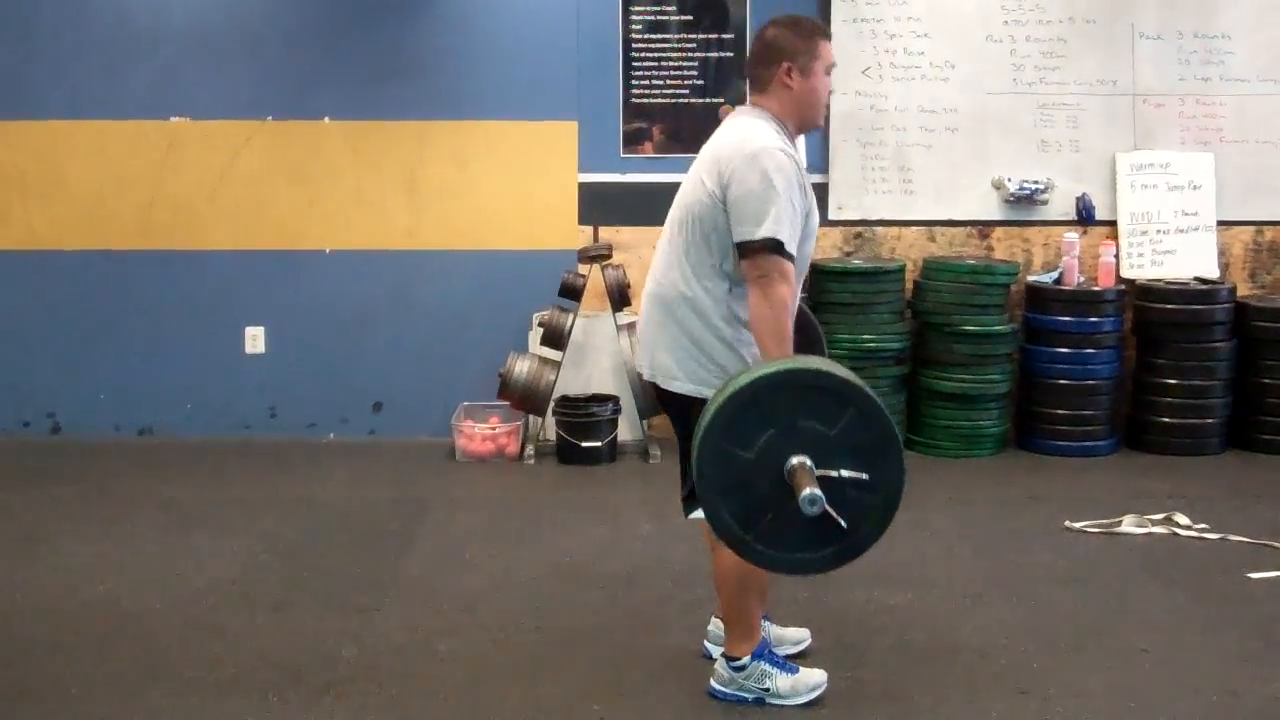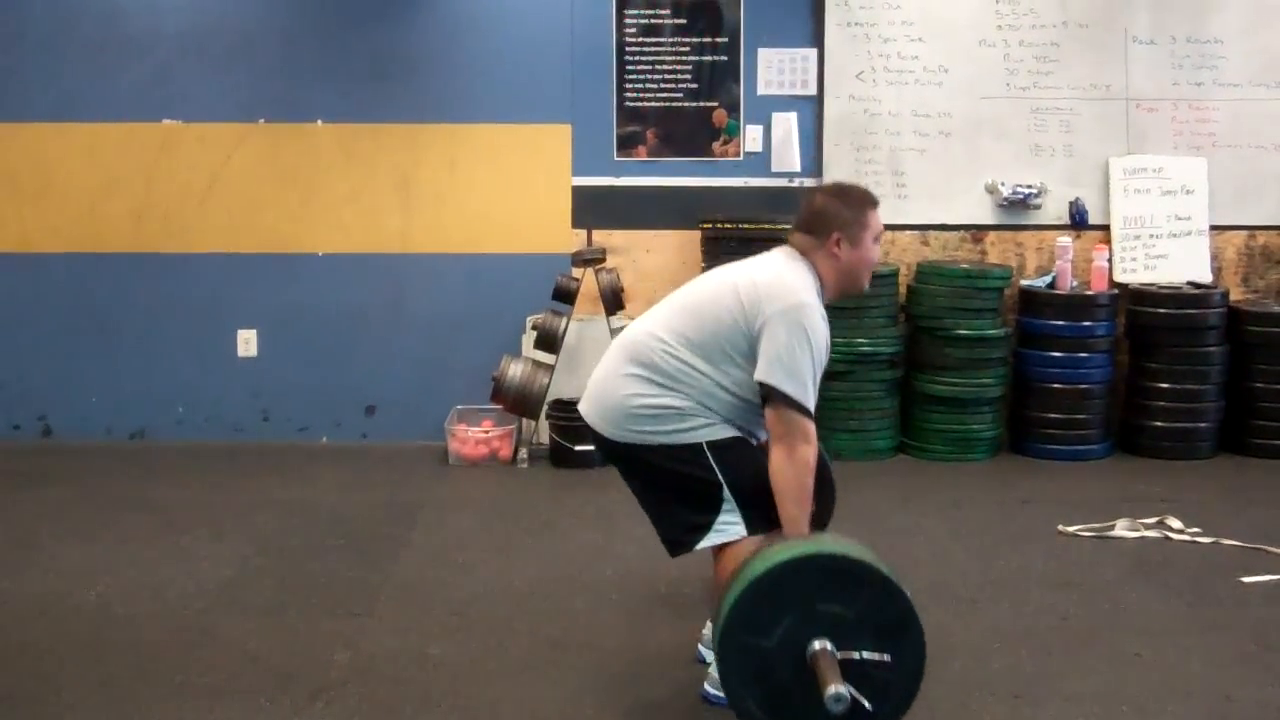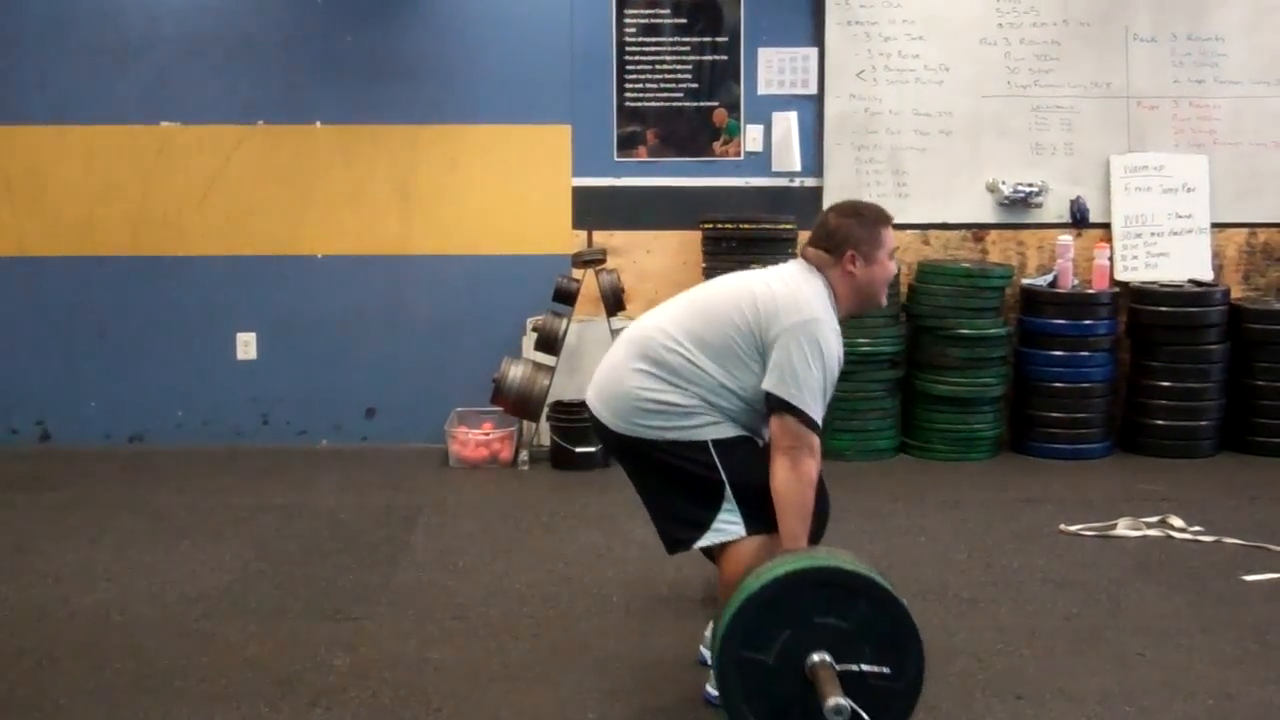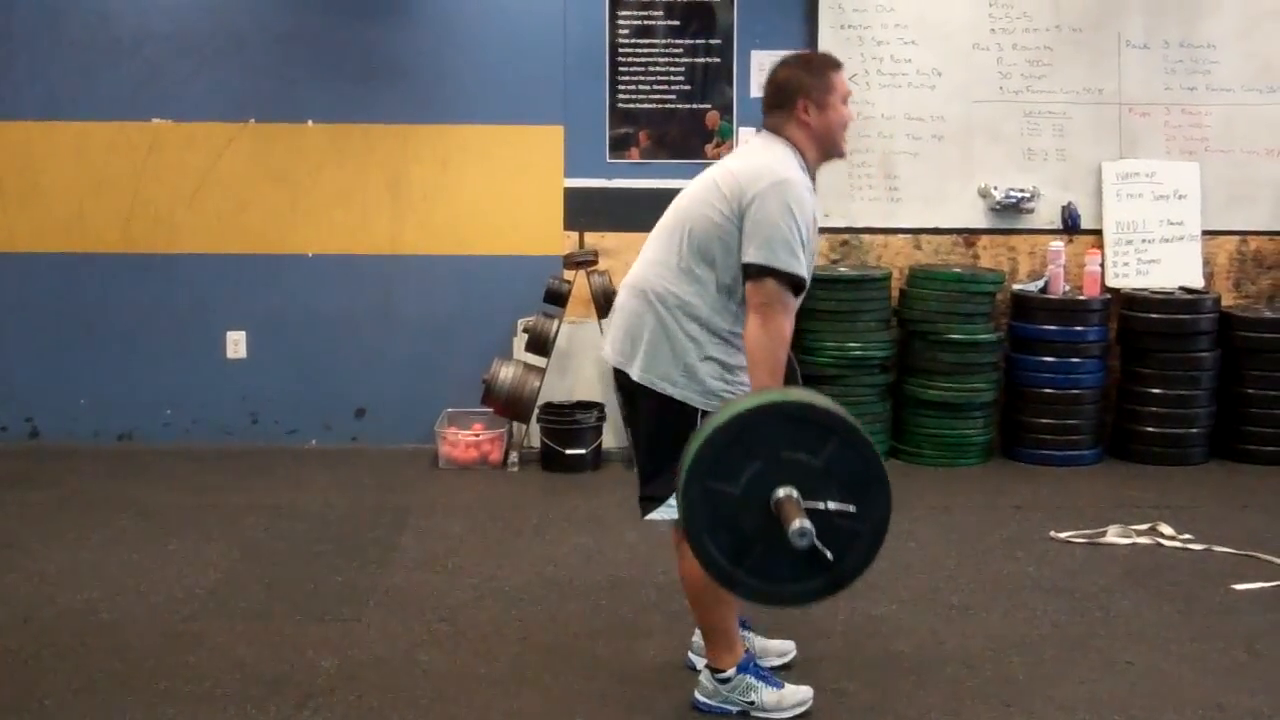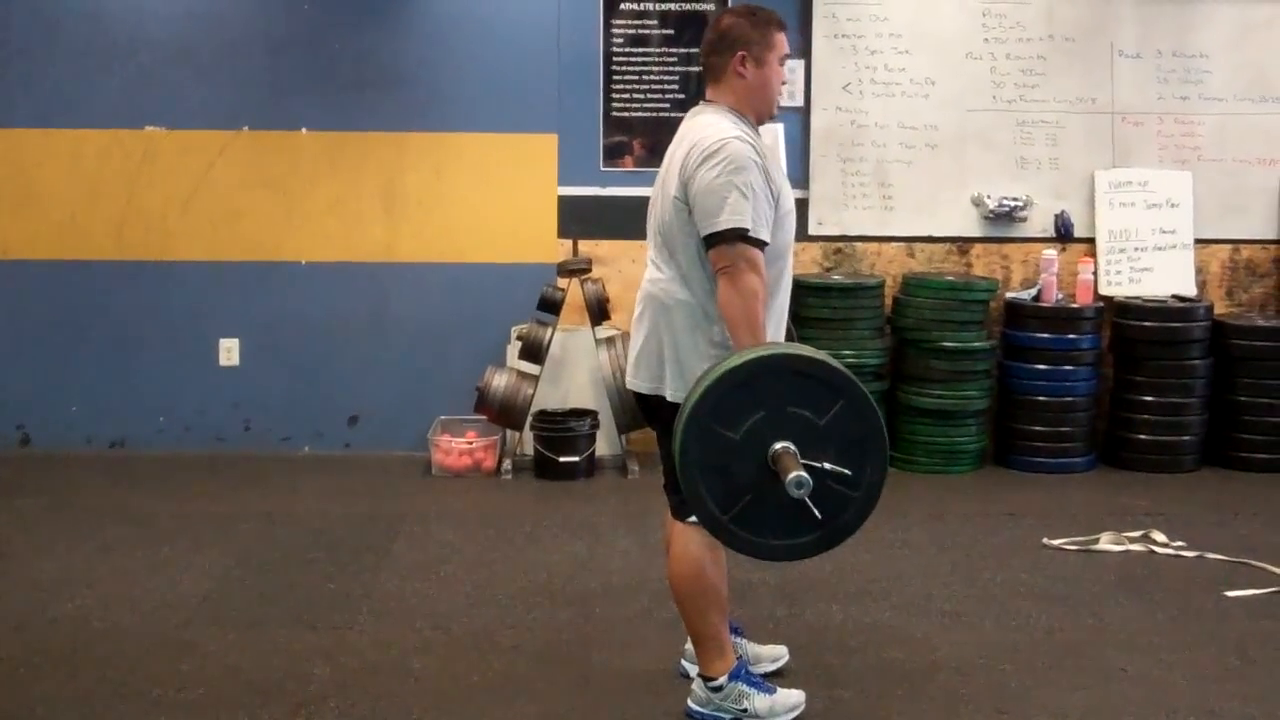
dt=0.4s
person 1, frame 1
left shoulder: (752, 136)
right shoulder: (764, 153)
right elbow: (768, 280)
left hip: (696, 341)
right hip: (709, 354)
left ankle: (735, 623)
right ankle: (742, 664)
person 1, frame 2
left shoulder: (782, 276)
right shoulder: (796, 305)
right elbow: (791, 439)
left hip: (631, 397)
right hip: (643, 414)
left knee: (747, 507)
right knee: (763, 518)
person 1, frame 3
left shoulder: (795, 287)
right shoulder: (809, 320)
right elbow: (796, 452)
left hip: (640, 392)
right hip: (653, 406)
left knee: (756, 507)
right knee: (762, 521)
person 1, frame 4
left shoulder: (763, 163)
right shoulder: (784, 184)
right elbow: (768, 310)
left hip: (671, 341)
right hip: (677, 354)
left ankle: (721, 634)
person 1, frame 5
left shoulder: (707, 133)
right shoulder: (728, 146)
right elbow: (736, 272)
left hip: (688, 354)
right hip: (700, 364)
left knee: (704, 510)
right knee: (700, 515)
left ankle: (714, 640)
